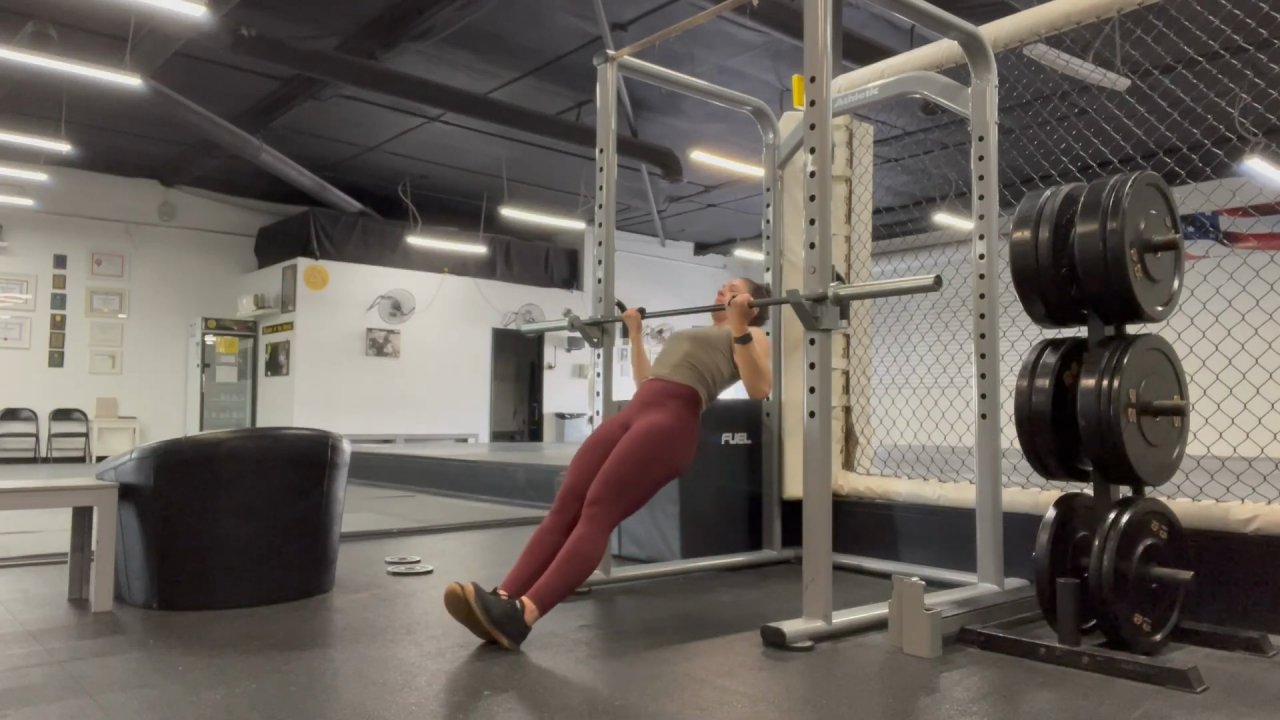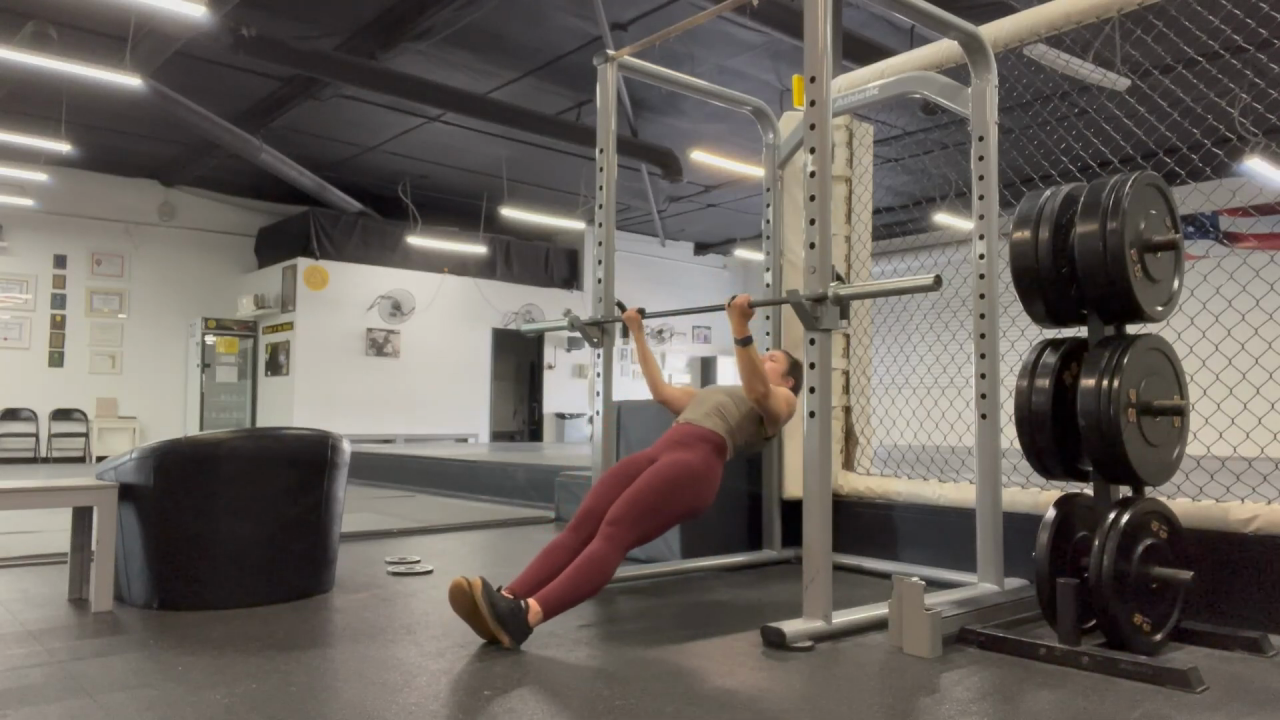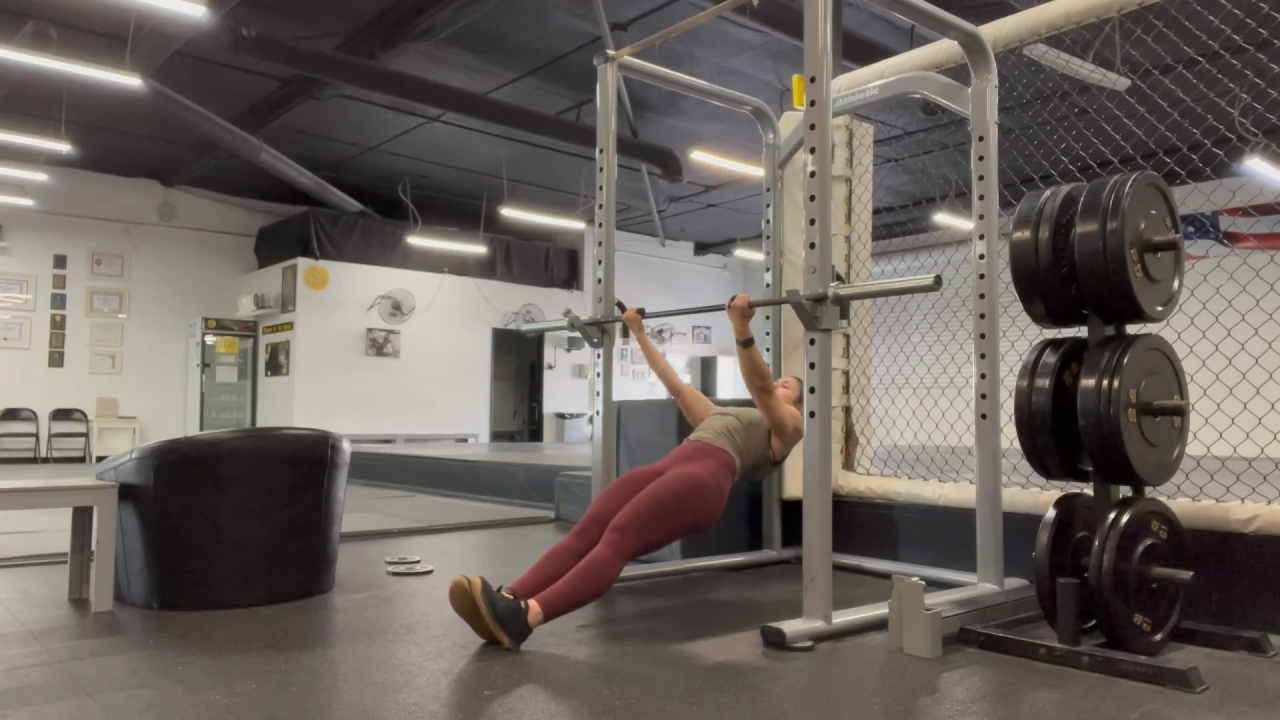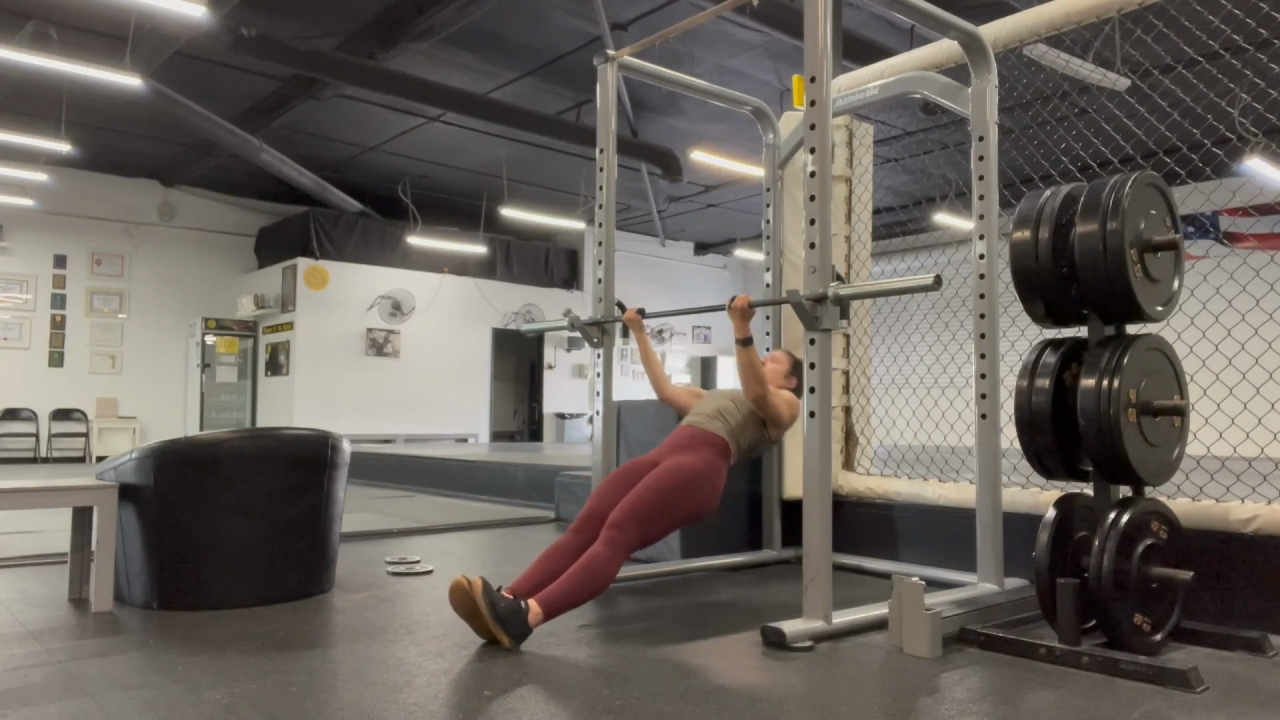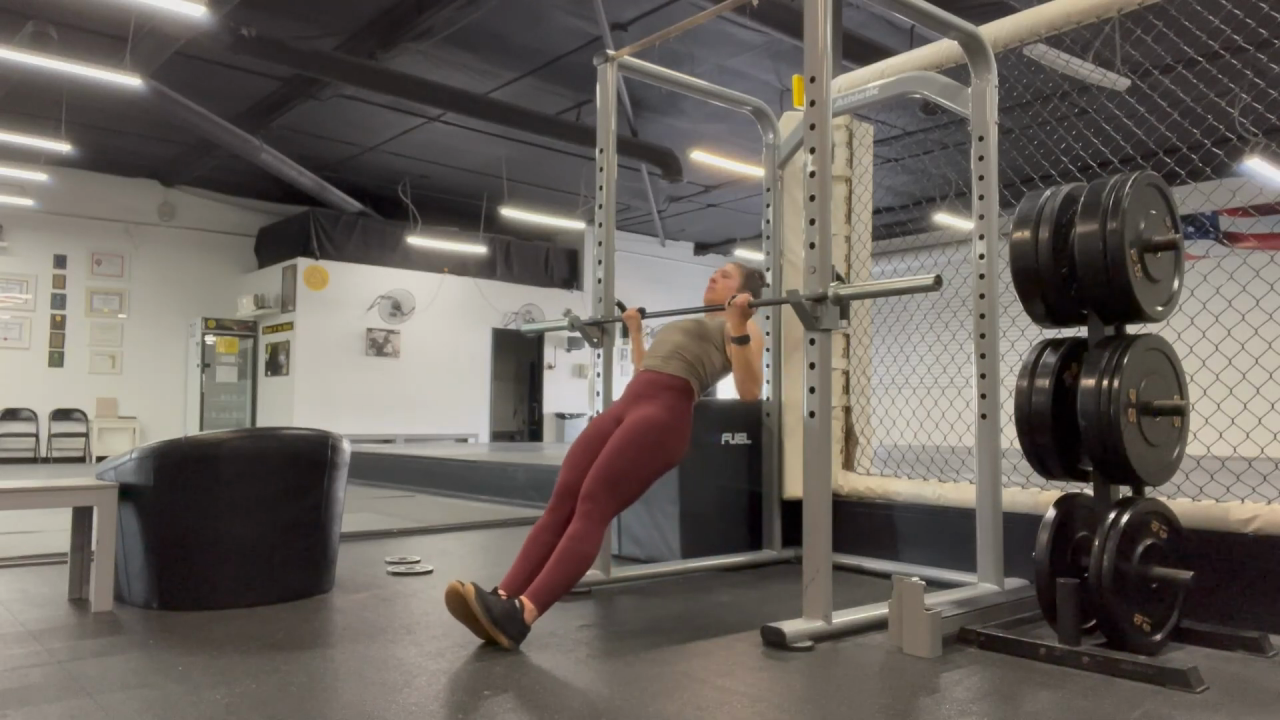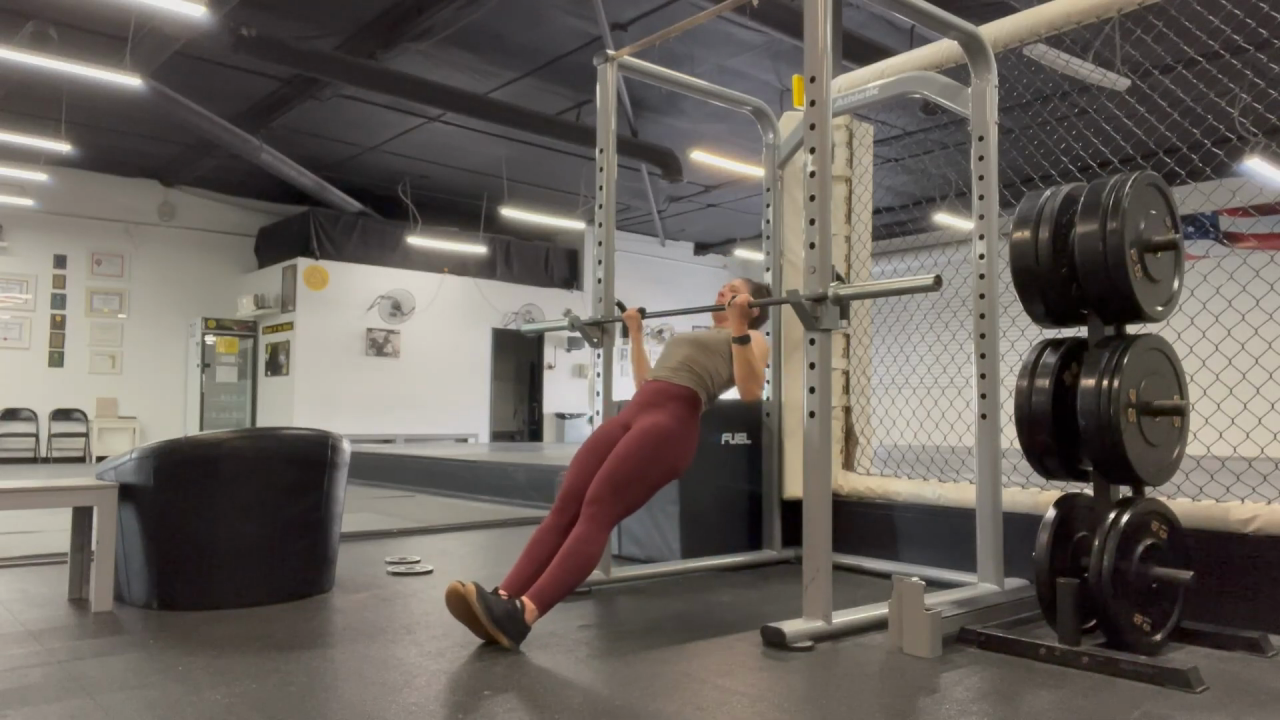
dt=0.4s
person 1, frame 1
left shoulder: (748, 335)
right shoulder: (696, 339)
left elbow: (760, 389)
left wrist: (740, 328)
right wrist: (636, 333)
left hip: (672, 420)
right hip: (633, 411)
left knee: (597, 513)
right knee: (565, 510)
left ankle: (520, 616)
right ankle: (502, 601)
person 1, frame 2
left shoulder: (781, 401)
right shoulder: (713, 394)
left elbow: (759, 392)
right elbow: (661, 392)
left wrist: (741, 330)
right wrist: (638, 334)
left hip: (696, 461)
right hip: (657, 450)
left knee: (613, 532)
right knee: (580, 527)
left ankle: (524, 617)
right ankle: (508, 600)
person 1, frame 3
left shoulder: (787, 425)
right shoulder: (722, 415)
left elbow: (761, 386)
right elbow: (676, 386)
left wrist: (742, 330)
right wrist: (639, 334)
left hip: (704, 478)
right hip: (666, 466)
left knee: (617, 539)
right knee: (585, 533)
left ankle: (524, 618)
right ankle: (507, 602)
person 1, frame 4
left shoulder: (783, 406)
right shoulder: (717, 398)
left elbow: (757, 392)
right elbow: (666, 391)
left wrist: (743, 330)
right wrist: (640, 334)
left hip: (701, 466)
right hip: (661, 455)
left knee: (615, 536)
right knee: (582, 530)
left ankle: (524, 618)
right ankle: (507, 601)
person 1, frame 5
left shoulder: (743, 330)
right shoulder: (688, 326)
left elbow: (749, 390)
left wrist: (738, 324)
right wrist: (635, 332)
left hip: (666, 413)
right hip: (624, 406)
left knee: (591, 508)
right knee: (561, 506)
left ankle: (520, 615)
right ankle: (500, 600)
person 1, frame 6
left shoulder: (748, 338)
right shoulder: (697, 339)
left elbow: (751, 391)
left wrist: (740, 327)
right wrist: (636, 334)
left hip: (673, 421)
right hip: (632, 413)
left knee: (597, 512)
right knee: (565, 509)
left ankle: (522, 615)
right ankle: (502, 600)
